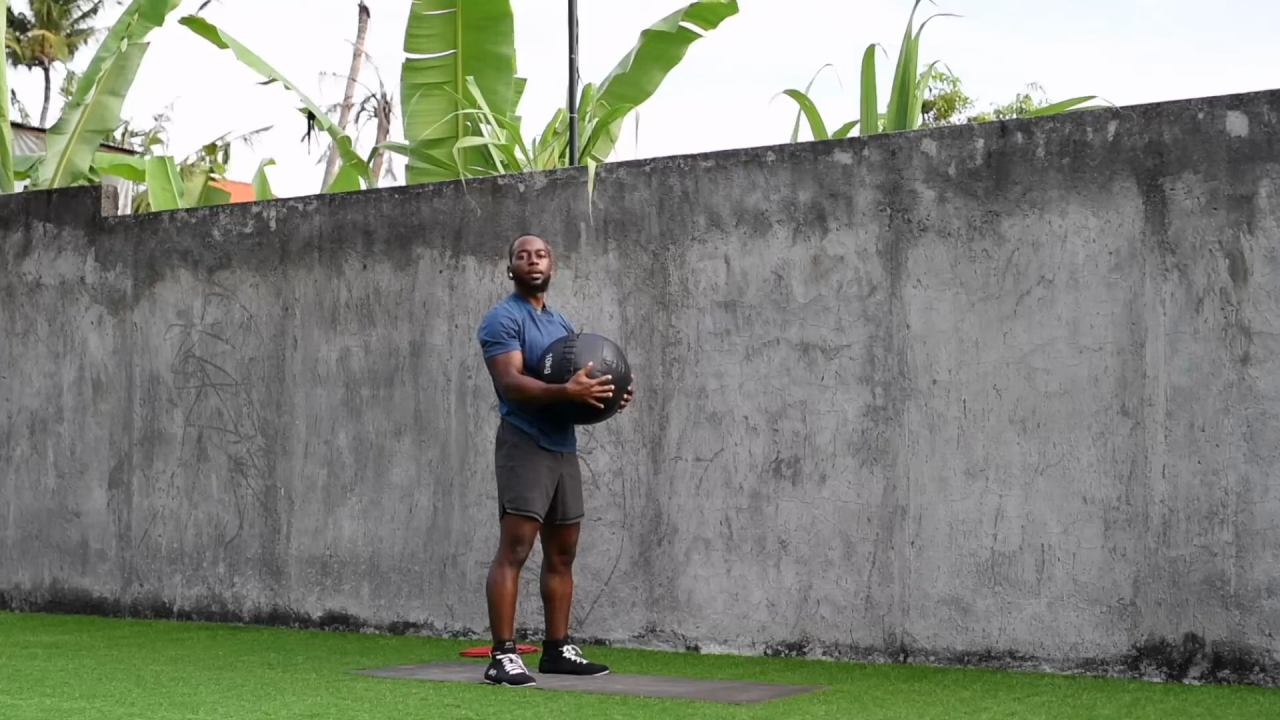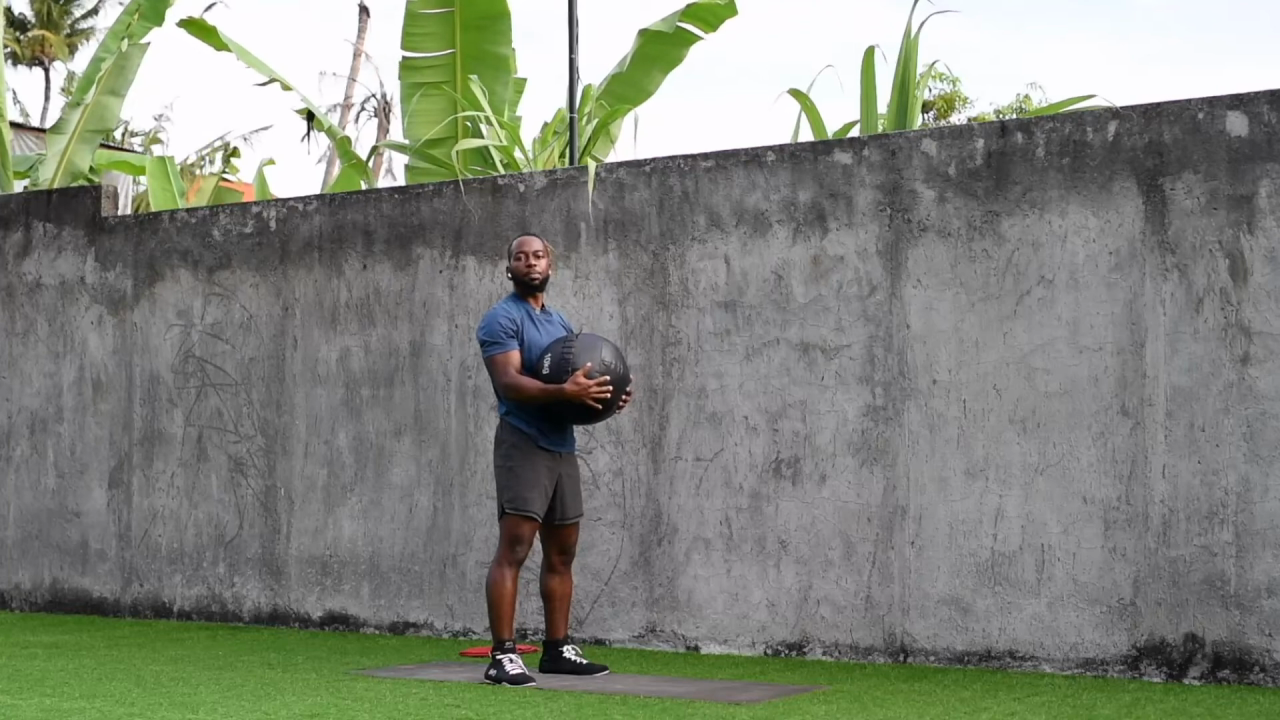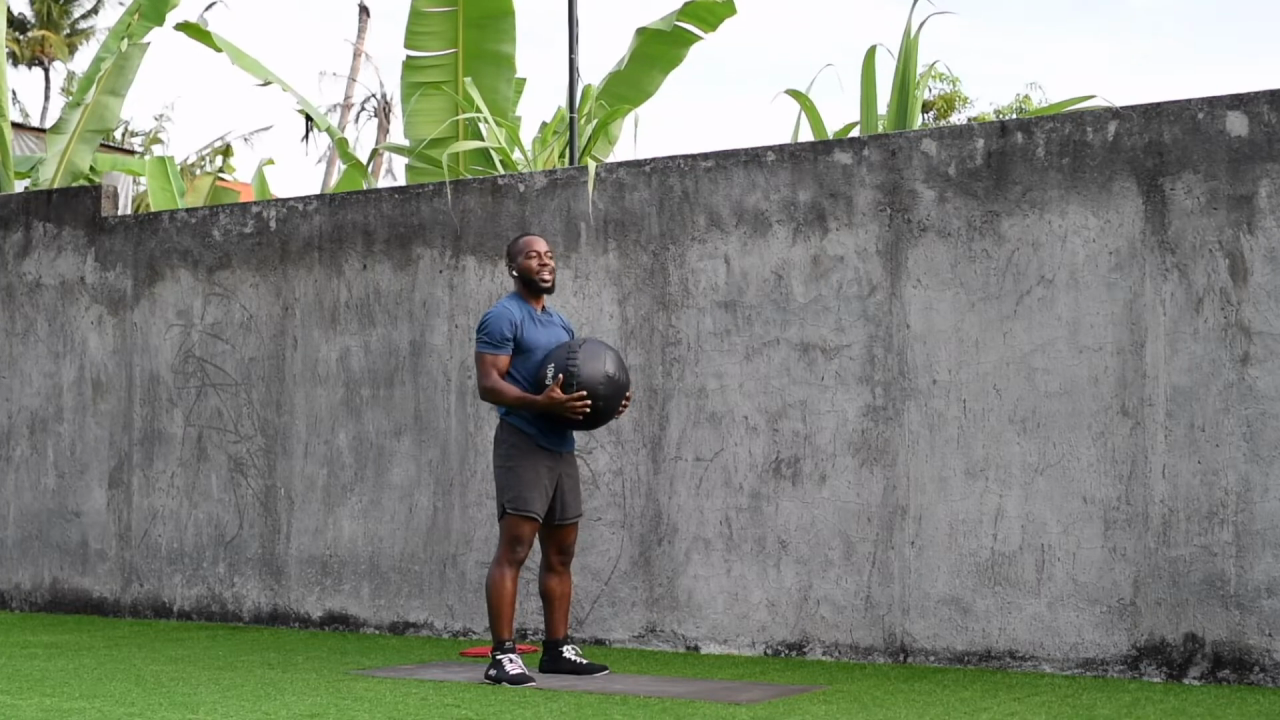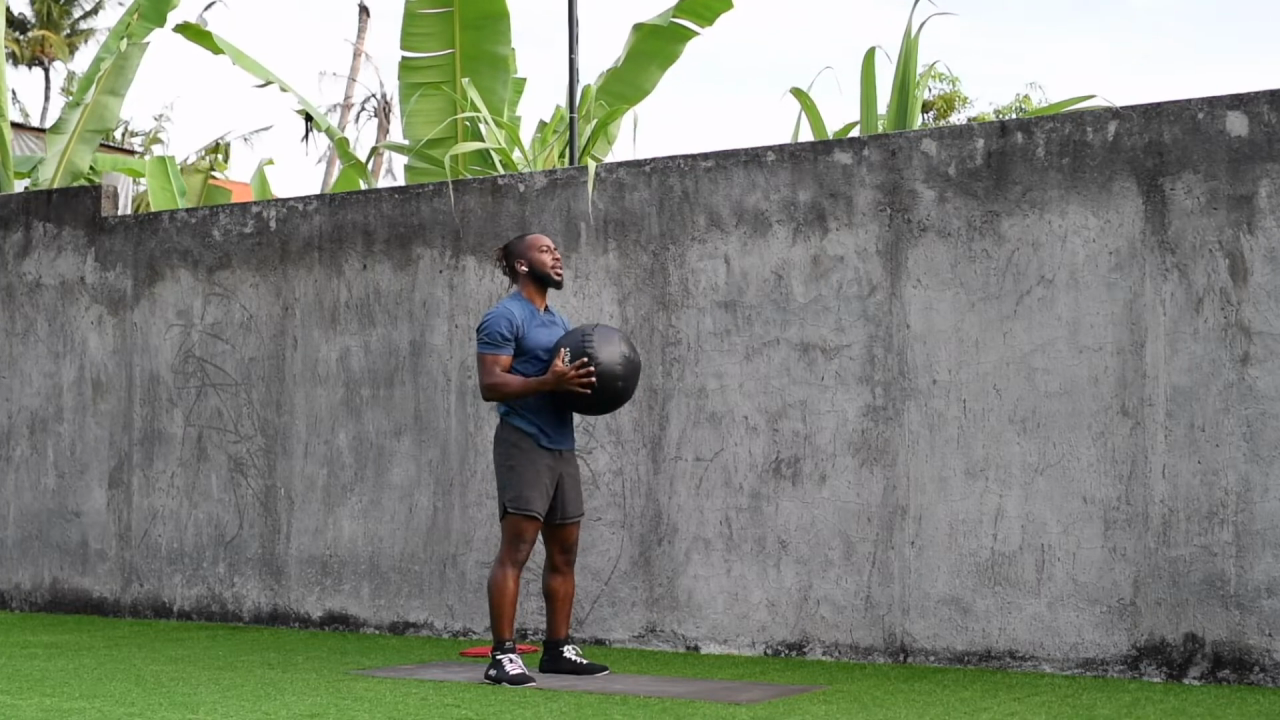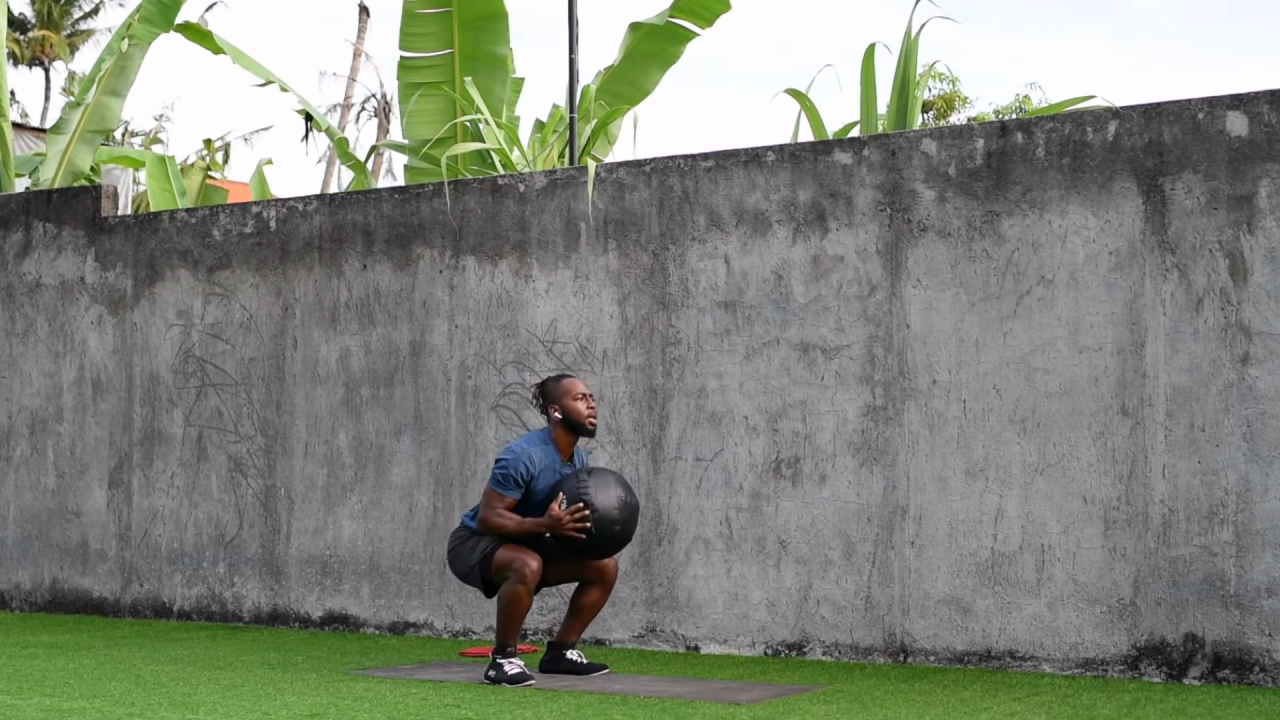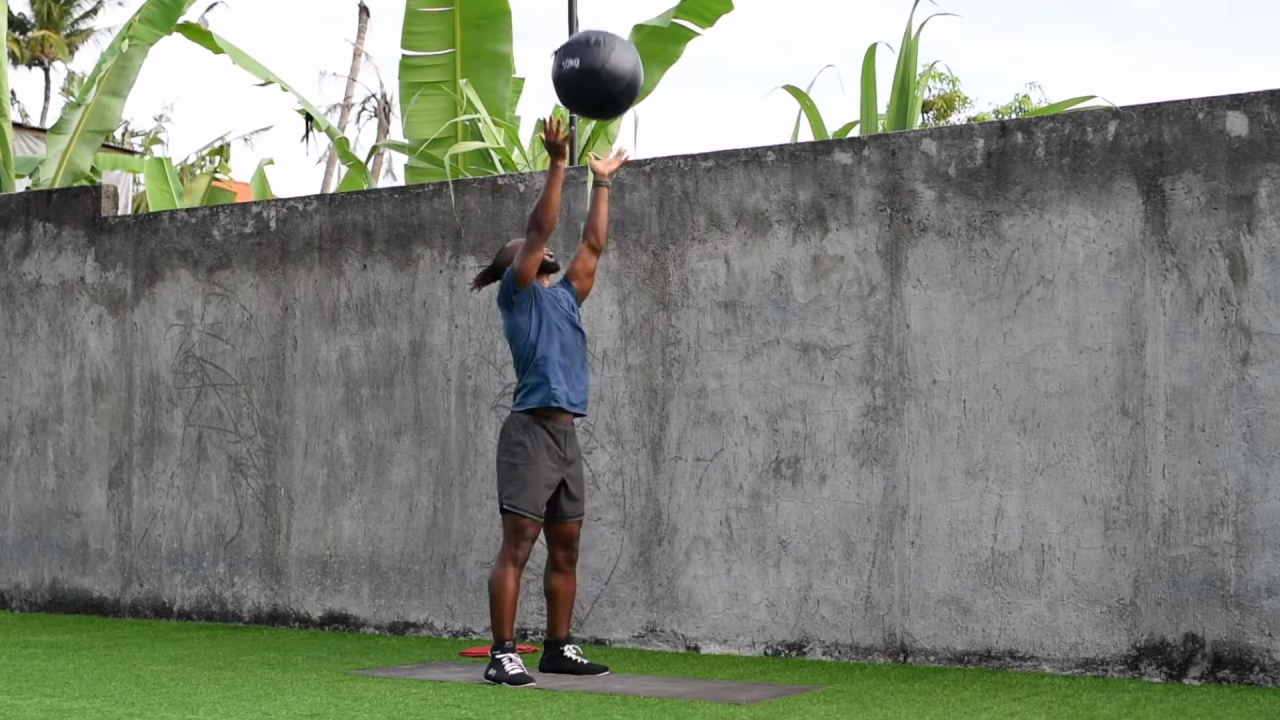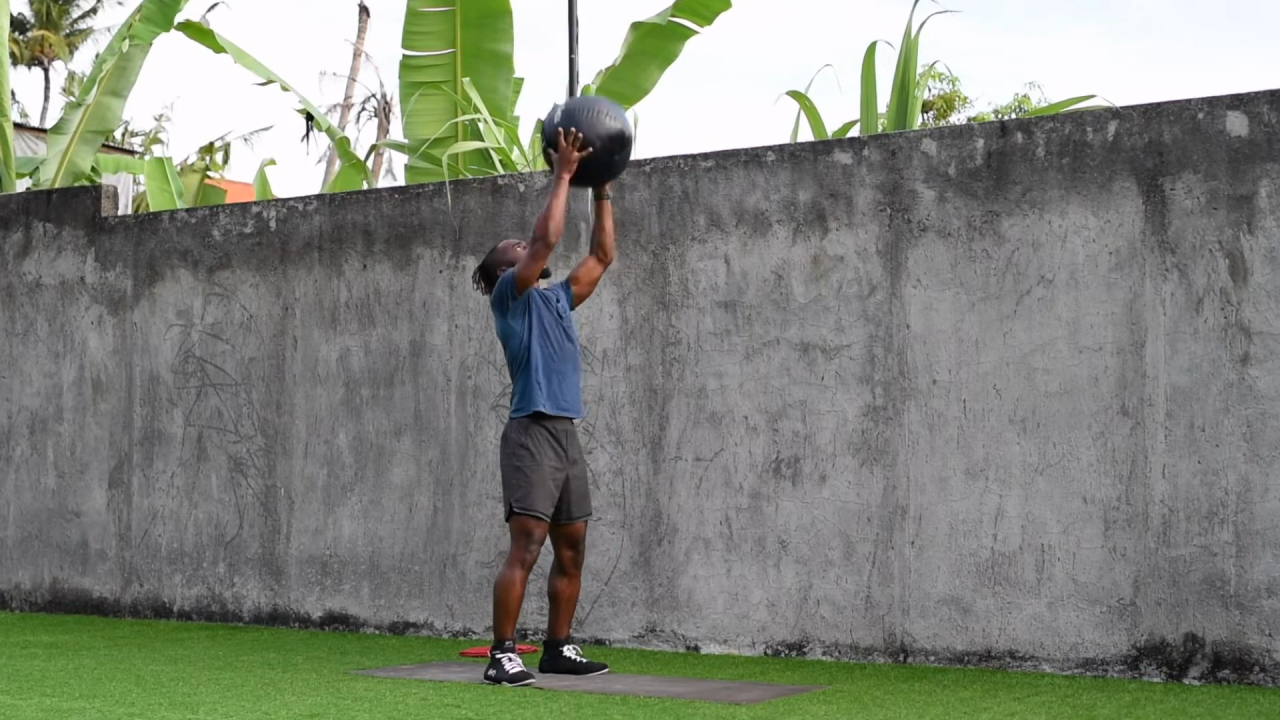
dt=0.7s
person 1, frame 1
left shoulder: (561, 322)
right shoulder: (503, 319)
right elbow: (510, 383)
left wrist: (604, 394)
right wrist: (565, 391)
left hip: (564, 445)
right hip: (525, 444)
left knee: (562, 553)
right knee: (514, 549)
left ankle: (558, 649)
right ankle: (503, 655)
person 1, frame 2
left shoulder: (560, 321)
right shoulder: (502, 318)
right elbow: (509, 382)
left wrist: (602, 395)
right wrist: (564, 391)
left hip: (563, 445)
right hip: (524, 444)
left knee: (562, 553)
right knee: (513, 549)
left ankle: (558, 649)
right ankle: (502, 655)
person 1, frame 3
left shoulder: (560, 322)
right shoulder: (503, 316)
right elbow: (488, 384)
right wrist: (540, 403)
left hip: (562, 446)
right hip: (523, 443)
left knee: (561, 553)
right knee: (513, 549)
left ankle: (558, 649)
right ankle: (502, 655)
person 1, frame 4
left shoulder: (558, 319)
right shoulder: (505, 316)
right elbow: (490, 384)
left wrist: (593, 384)
right wrist: (548, 381)
left hip: (561, 446)
right hip: (523, 443)
left knee: (563, 555)
right knee: (515, 551)
left ankle: (558, 649)
right ankle: (502, 656)
person 1, frame 5
left shoulder: (578, 458)
right shoulder: (524, 456)
left elbow: (572, 519)
right elbow: (489, 517)
left wrist: (592, 520)
right wrist: (547, 524)
left hip: (524, 543)
right hip: (475, 542)
left knee: (605, 568)
right knee: (528, 567)
left ankle: (561, 651)
right ankle: (504, 657)
person 1, frame 6
left shoulder: (563, 297)
right shoulder: (517, 293)
left elbow: (592, 243)
right elbow: (539, 229)
left wrist: (602, 183)
right wrist: (557, 161)
left hip: (565, 436)
right hip: (532, 432)
left knee: (565, 554)
right knee: (517, 549)
left ankle: (559, 648)
right ankle: (502, 654)
person 1, frame 7
left shoulder: (553, 294)
right shoulder: (510, 293)
left elbow: (600, 257)
right elbow: (544, 242)
left wrist: (601, 191)
right wrist: (557, 182)
left hip: (565, 435)
right hip: (530, 437)
left knee: (571, 546)
right knee: (525, 547)
left ankle: (558, 646)
right ankle: (502, 652)
